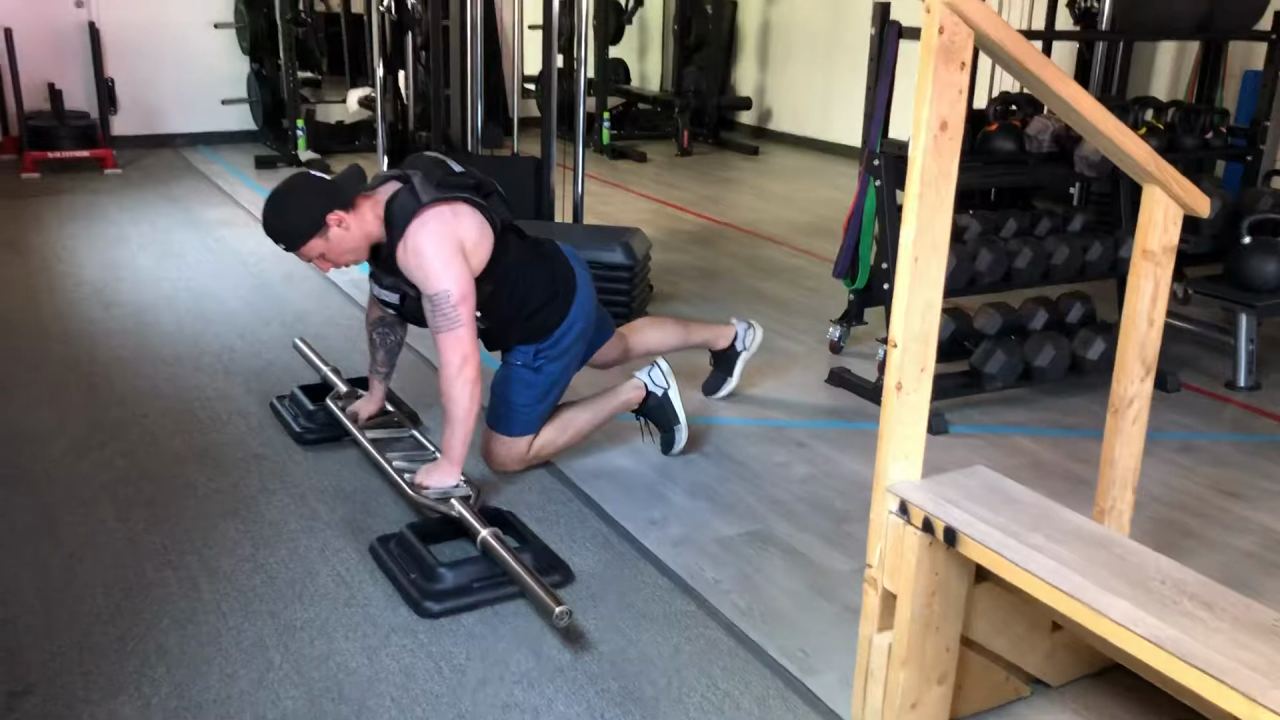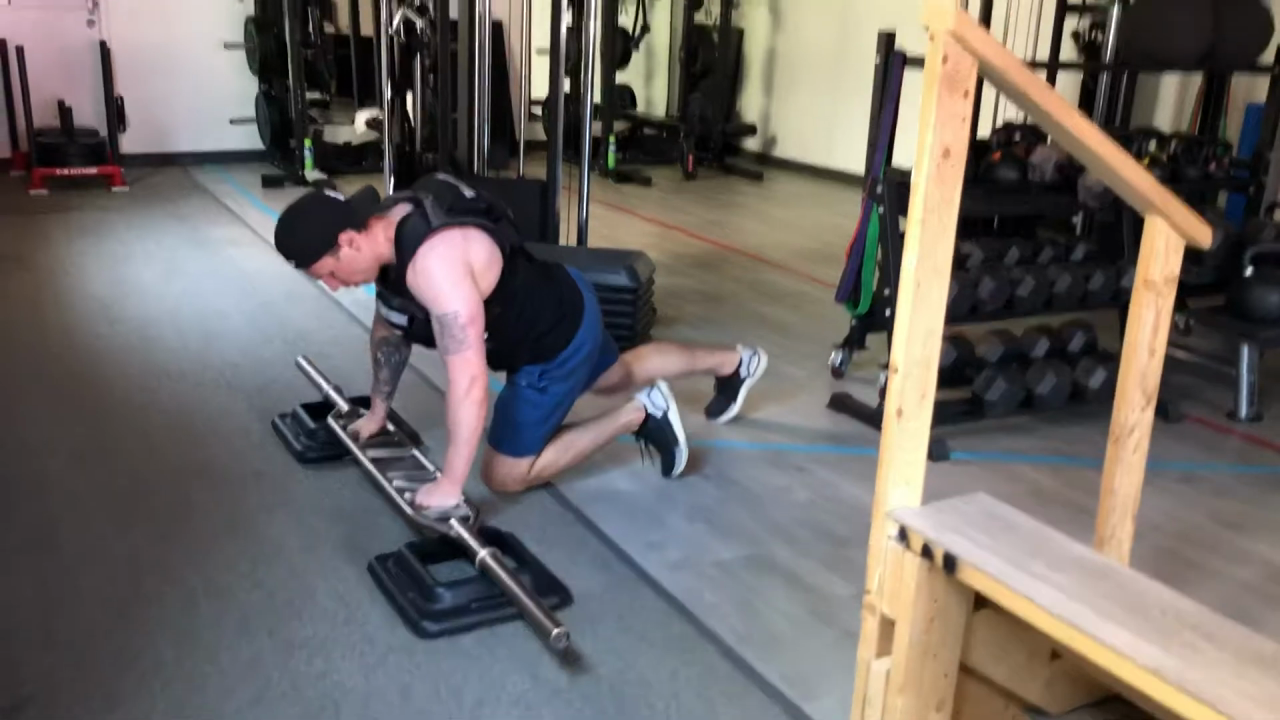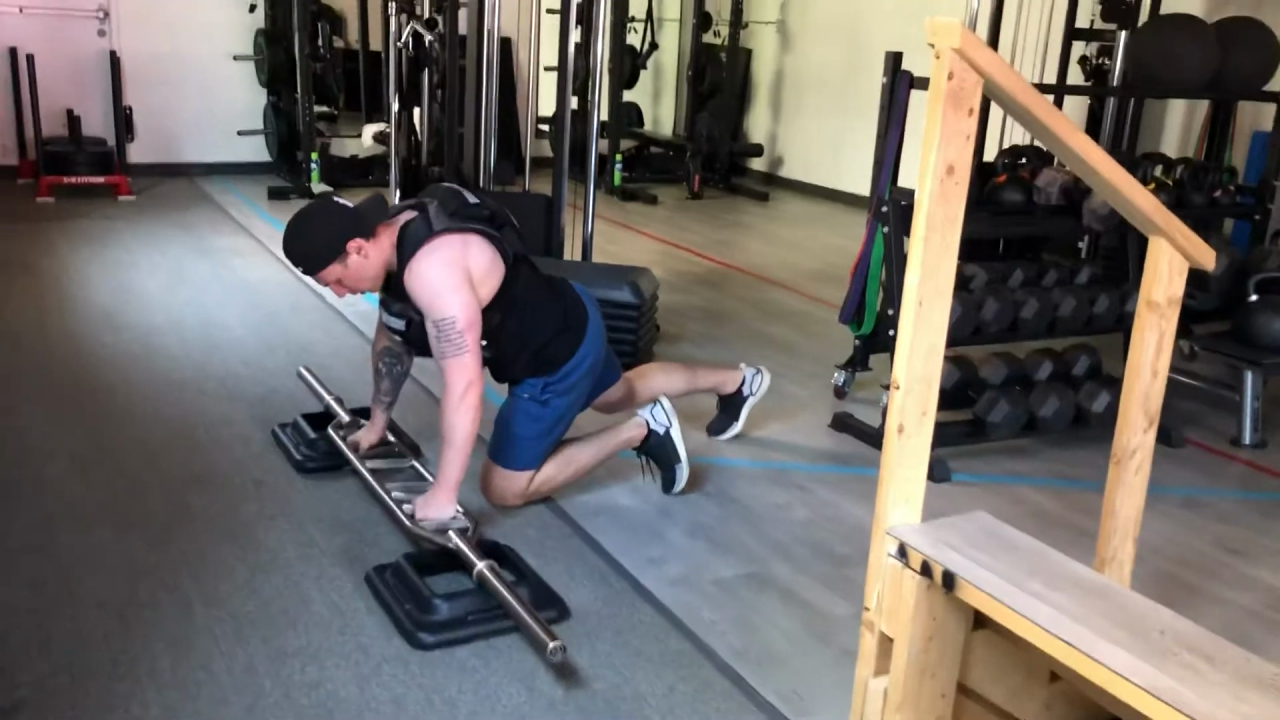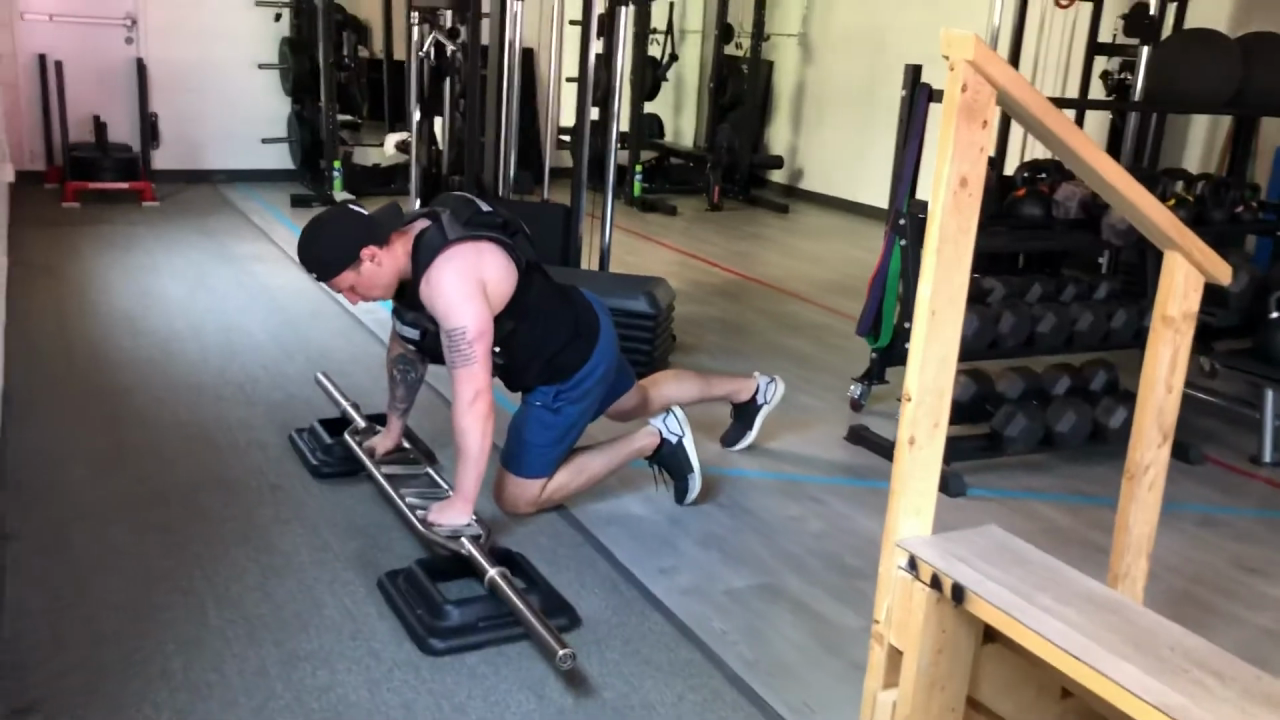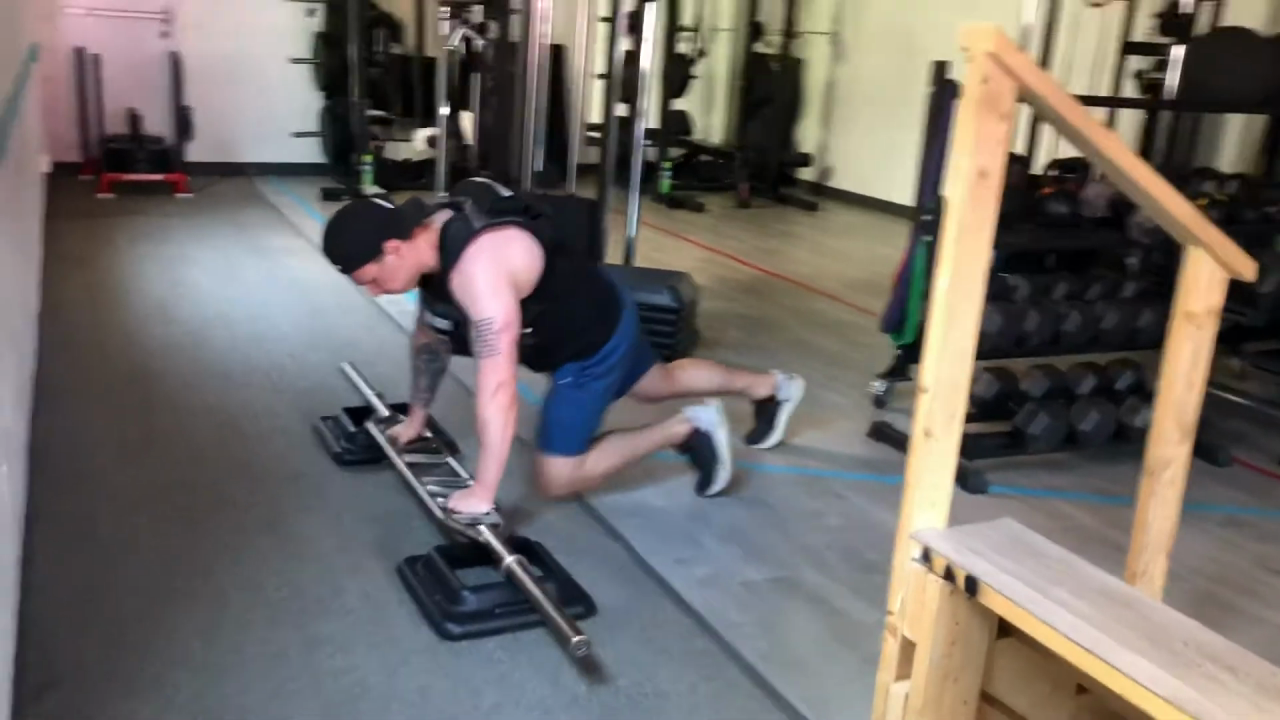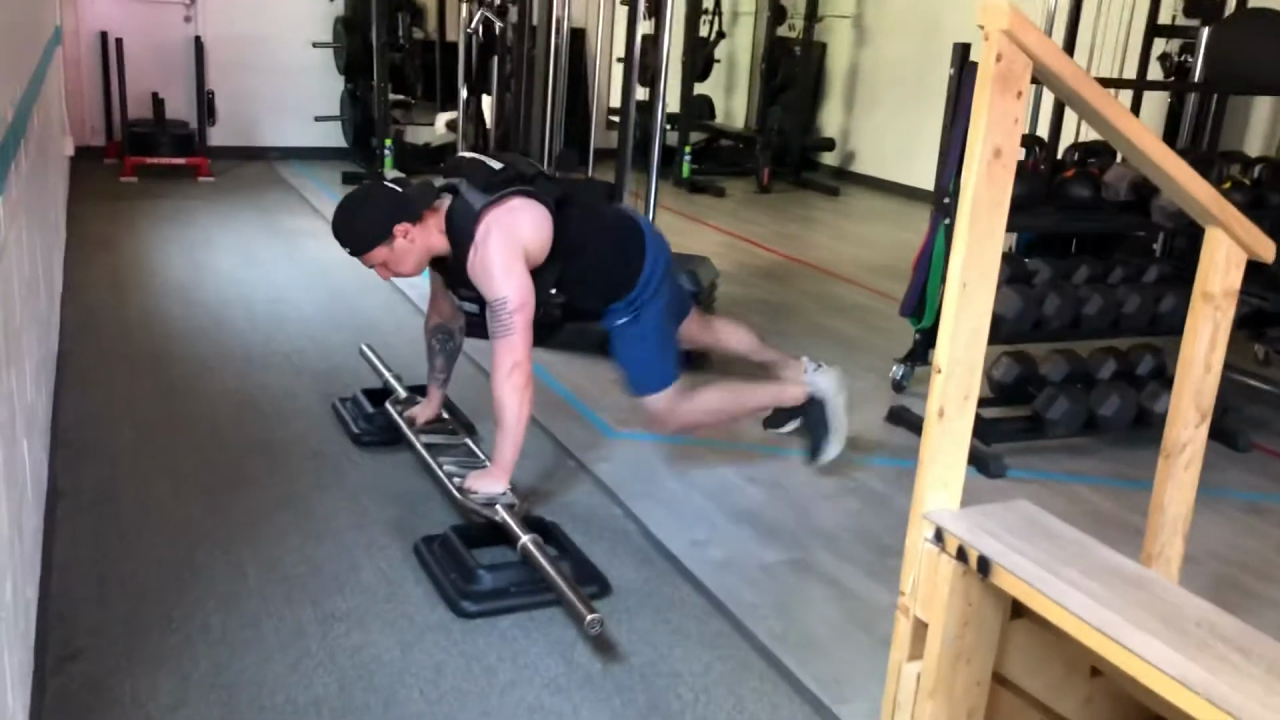
dt=0.2s
person 1, frame 1
left shoulder: (423, 238)
right shoulder: (378, 205)
left elbow: (461, 360)
right elbow: (385, 304)
left wrist: (449, 466)
right wrist: (376, 392)
left hip: (551, 314)
right hip: (554, 282)
left knee: (505, 454)
right knee: (615, 350)
left ankle: (640, 392)
right ankle: (728, 337)
person 1, frame 2
left shoulder: (433, 261)
right shoulder: (388, 229)
left elbow: (469, 380)
right elbow: (390, 326)
left wrist: (449, 486)
right wrist: (378, 411)
left hip: (557, 340)
right hip: (559, 307)
left knee: (505, 474)
right knee: (617, 376)
left ankle: (640, 414)
right ankle: (733, 363)
person 1, frame 3
left shoulder: (431, 266)
right shoulder: (394, 236)
left elbow: (464, 386)
right elbow: (393, 336)
left wrist: (444, 495)
right wrist: (377, 420)
left hip: (559, 352)
right hip: (564, 322)
left knee: (505, 489)
right knee: (620, 394)
left ankle: (641, 431)
right ankle: (736, 381)
person 1, frame 4
left shoulder: (446, 275)
right shoulder: (407, 246)
left elbow: (473, 395)
right elbow: (406, 344)
left wrist: (460, 505)
right wrist: (392, 429)
left hip: (571, 359)
right hip: (575, 330)
left knee: (518, 498)
right knee: (635, 403)
left ankle: (654, 441)
right ankle: (750, 390)
person 1, frame 5
left shoulder: (476, 265)
right shoulder: (429, 237)
left elbow: (497, 387)
right elbow: (429, 335)
left wrist: (481, 494)
right wrist: (416, 417)
left hip: (594, 335)
right hip: (594, 314)
left knee: (556, 479)
right knee: (658, 382)
left ankle: (686, 429)
right ankle: (768, 388)
person 1, frame 6
left shoulder: (489, 244)
right shoulder: (438, 220)
left elbow: (513, 367)
right elbow: (444, 315)
left wrist: (498, 474)
right wrist: (433, 398)
left hip: (628, 268)
right hip: (613, 249)
left knee: (667, 411)
right knee: (696, 331)
left ankle: (805, 393)
right ankle: (793, 368)
